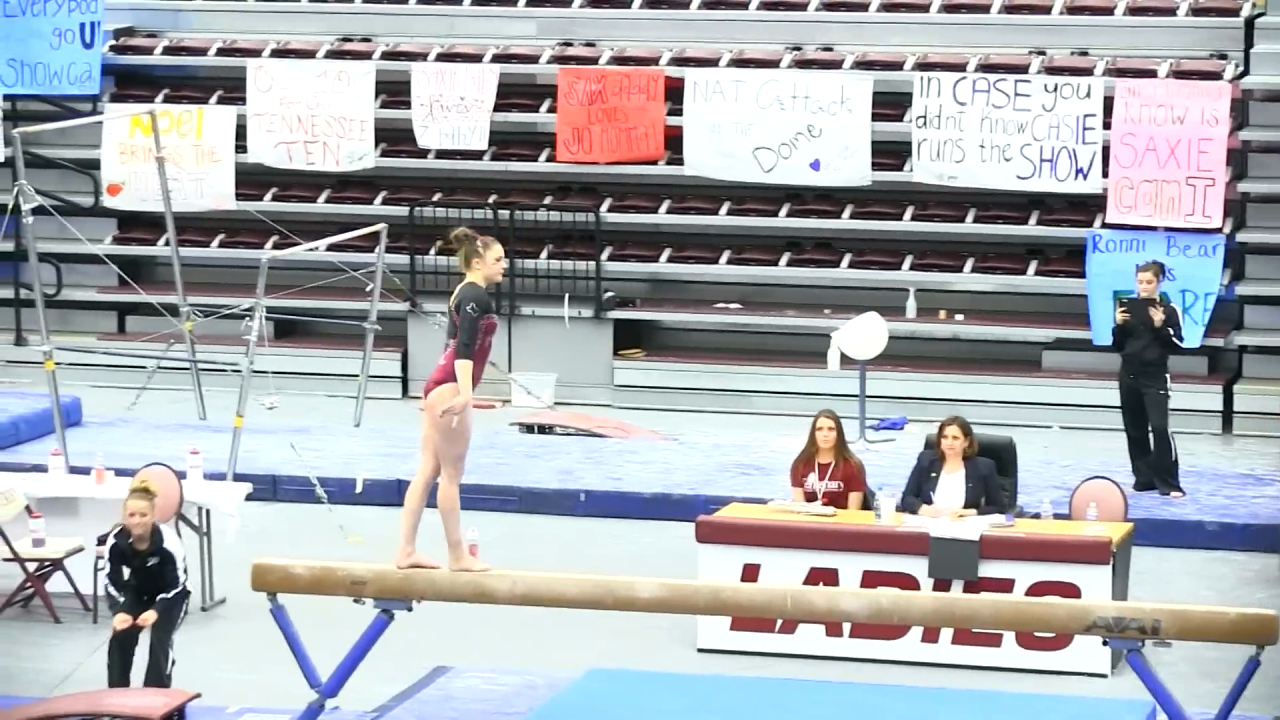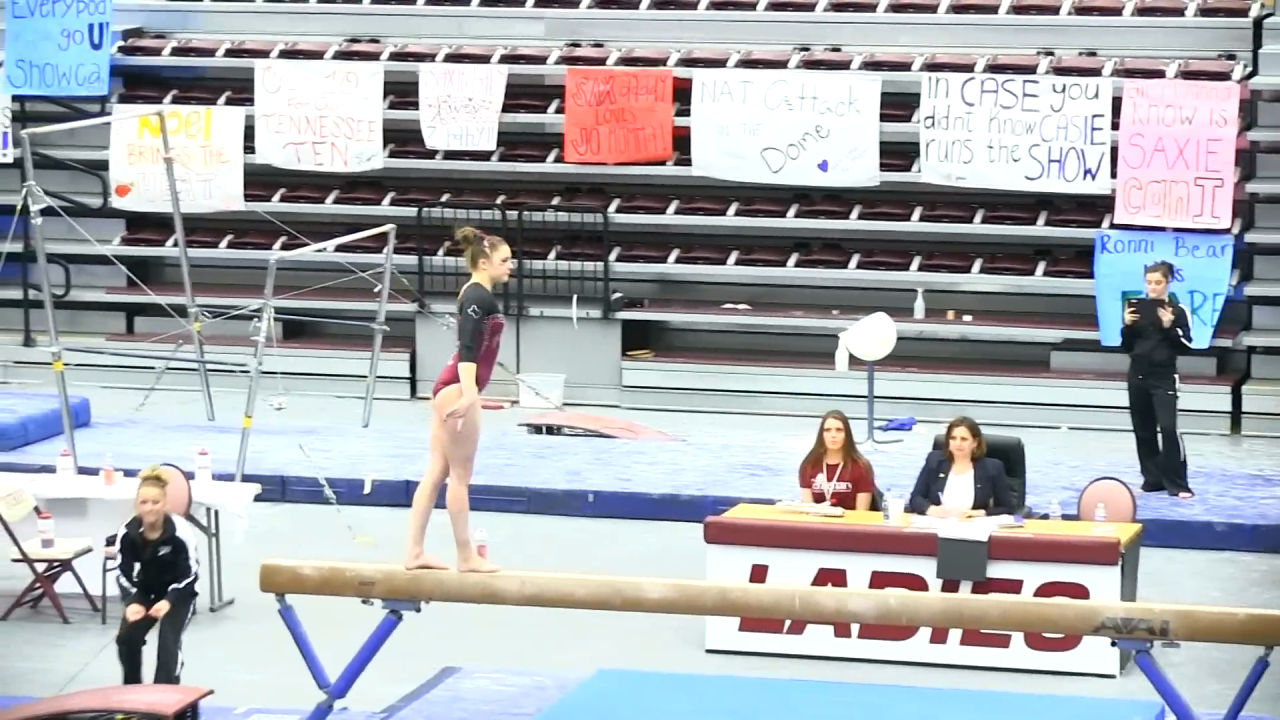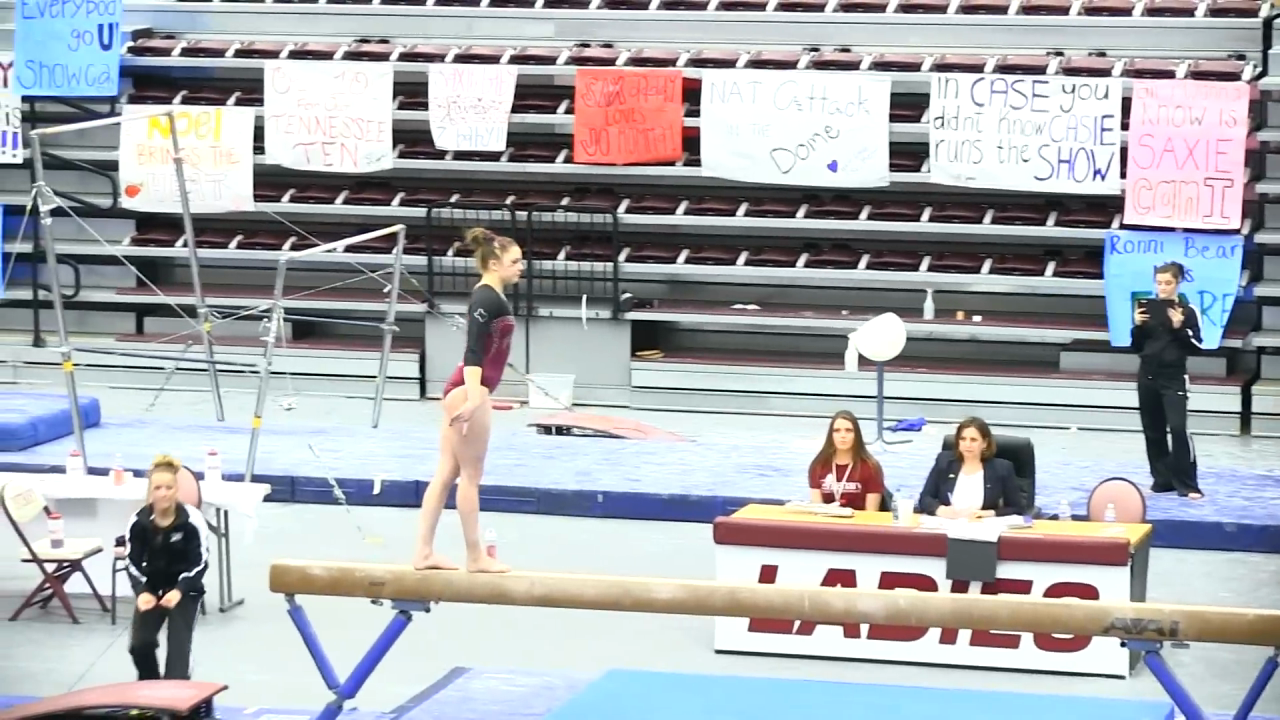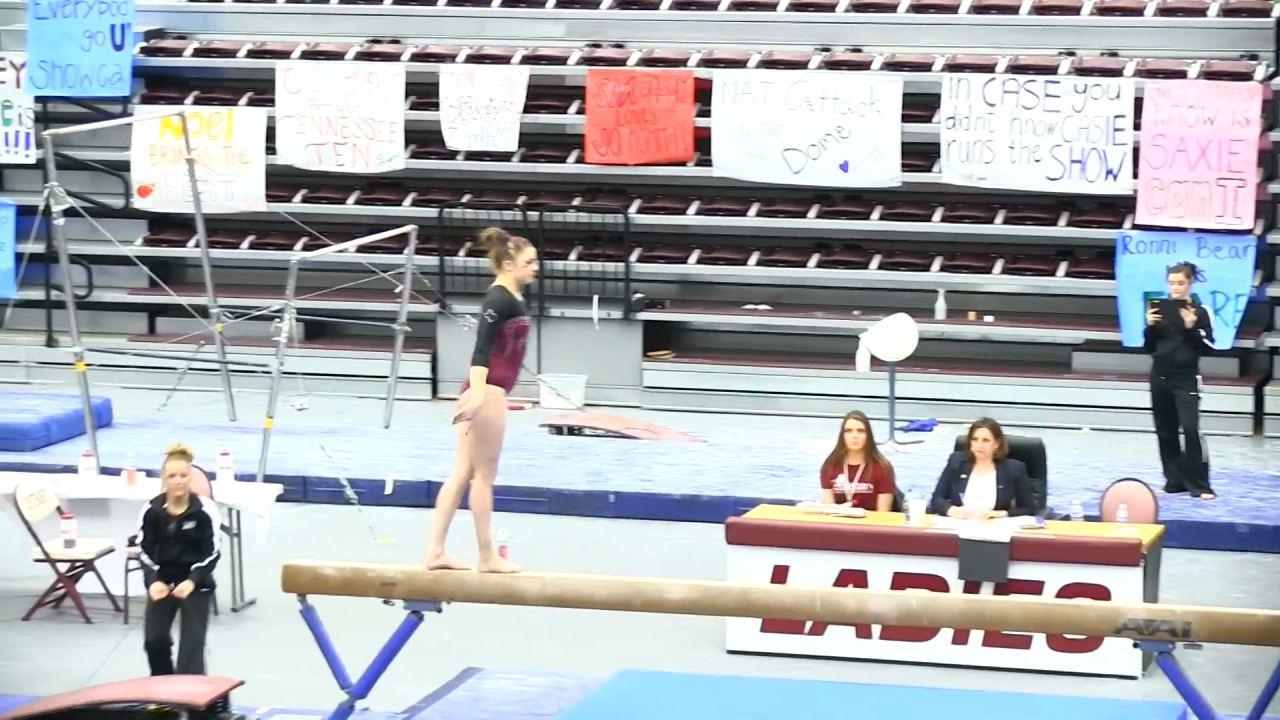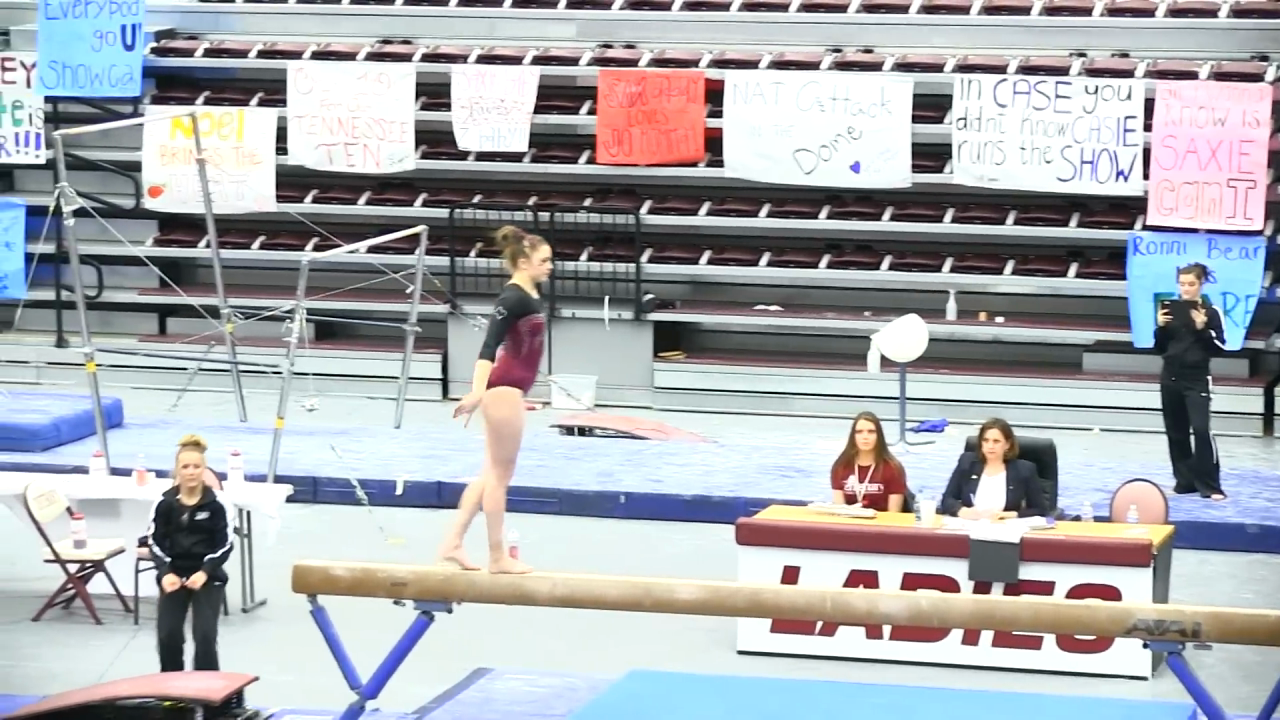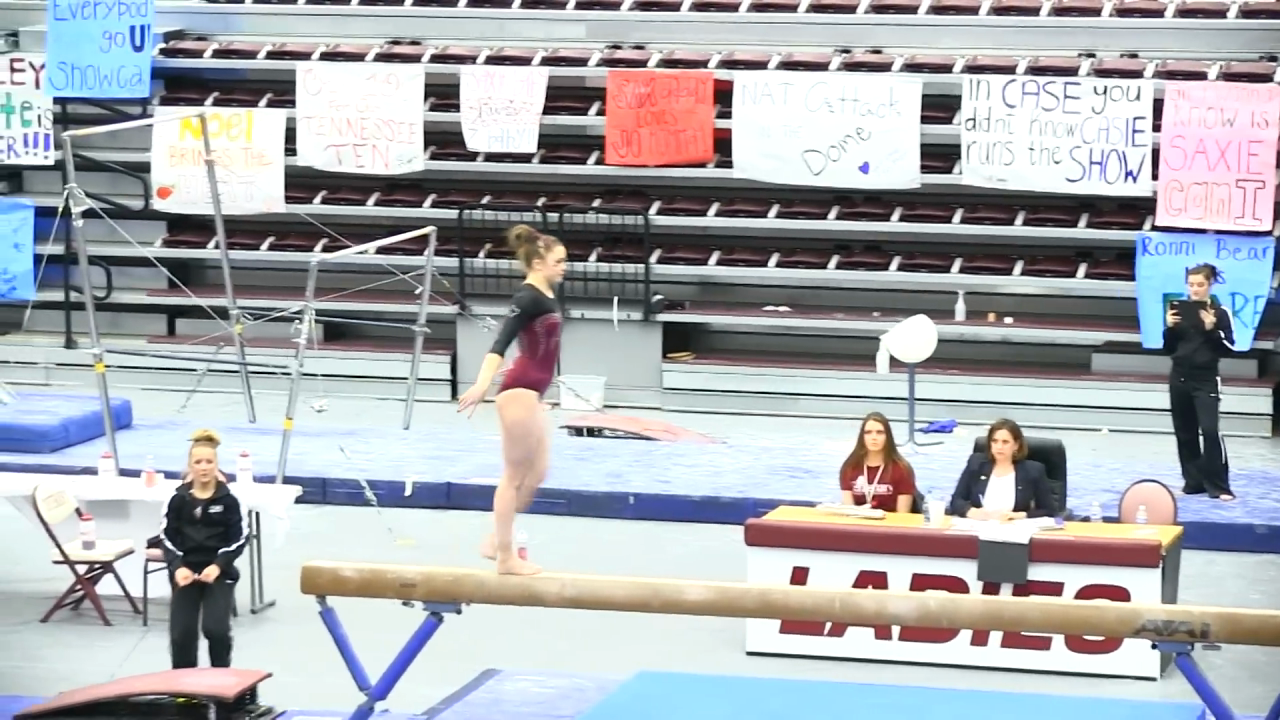
dt=0.1s
person 1, frame 1
left shoulder: (466, 292)
right shoulder: (475, 296)
right elbow: (464, 346)
right wrist: (465, 392)
left hip: (442, 385)
right hip: (451, 386)
left knee: (428, 471)
right knee: (451, 474)
left ankle: (407, 550)
right ankle: (458, 555)
person 1, frame 2
left shoulder: (474, 293)
right shoulder: (479, 297)
right elbow: (468, 349)
right wrist: (468, 395)
left hip: (451, 387)
right hip: (458, 388)
left knee: (436, 472)
right knee: (460, 475)
left ankle: (415, 551)
right ankle: (466, 556)
person 1, frame 3
left shoulder: (493, 295)
right shoulder: (487, 299)
right elbow: (474, 350)
right wrist: (473, 397)
left hip: (466, 389)
right hip: (470, 390)
left knee: (446, 473)
right knee: (470, 475)
left ankle: (424, 551)
right ankle: (476, 556)
person 1, frame 4
left shoulder: (511, 296)
right shoulder: (500, 300)
right elbow: (482, 350)
right wrist: (477, 397)
left hip: (488, 391)
right hip: (487, 391)
left knee: (463, 473)
right knee: (485, 475)
left ankle: (436, 550)
right ankle: (487, 557)
person 1, frame 5
left shoulder: (529, 294)
right shoulder: (513, 298)
right elbow: (489, 346)
right wrist: (476, 390)
left hip: (513, 391)
right hip: (505, 391)
left knee: (492, 473)
right knee: (501, 476)
left ankle: (452, 544)
right ankle: (497, 557)
person 1, frame 6
left shoulder: (544, 294)
right shoulder: (528, 297)
right elbow: (501, 342)
right wrist: (482, 383)
left hip: (530, 392)
right hip: (521, 391)
left knee: (535, 474)
right knee: (515, 477)
left ankle: (496, 541)
right ankle: (506, 557)
person 2, frame 1
left shoulder: (1168, 310)
right shoulder: (1128, 307)
left elbow: (1177, 345)
right elbow: (1118, 346)
left wrist: (1160, 327)
right wrist: (1118, 325)
left hip: (1155, 377)
right hip: (1129, 376)
left knee: (1160, 427)
right knee: (1135, 429)
left ankle: (1169, 482)
right ankle: (1144, 477)
person 2, frame 2
left shoulder: (1177, 311)
right shoulder: (1137, 308)
left elbow: (1185, 346)
right elbow: (1127, 347)
left wrist: (1169, 327)
right wrist: (1127, 326)
left hip: (1164, 377)
right hip: (1137, 376)
left knee: (1168, 428)
right knee: (1143, 430)
left ankle: (1177, 483)
right ankle: (1153, 478)
person 2, frame 3
left shoulder: (1187, 311)
right shoulder: (1147, 308)
left elbow: (1196, 346)
right elbow: (1137, 347)
left wrist: (1179, 328)
right wrist: (1137, 326)
left hip: (1173, 378)
right hip: (1148, 377)
left knee: (1178, 429)
right knee: (1153, 431)
left ankle: (1187, 483)
right ankle: (1162, 478)
person 2, frame 4
left shoulder: (1199, 311)
right shoulder: (1160, 309)
left elbow: (1208, 347)
right elbow: (1149, 347)
left wrist: (1191, 328)
right wrist: (1150, 326)
left hip: (1186, 378)
right hip: (1160, 377)
left knee: (1191, 429)
right knee: (1165, 431)
left ankle: (1199, 484)
right ankle: (1175, 479)
person 2, frame 5
left shoulder: (1210, 312)
right shoulder: (1170, 310)
left elbow: (1219, 347)
right elbow: (1160, 348)
left wrist: (1202, 329)
right wrist: (1160, 327)
left hip: (1196, 380)
right hip: (1170, 378)
left knee: (1201, 430)
right knee: (1176, 432)
left ankle: (1209, 485)
right ankle: (1185, 480)
person 2, frame 6
left shoulder: (1219, 313)
right shoulder: (1179, 310)
left elbow: (1228, 348)
right elbow: (1169, 349)
left wrist: (1211, 329)
right wrist: (1169, 328)
left hip: (1205, 380)
right hip: (1179, 378)
left knee: (1210, 430)
right knee: (1184, 432)
left ankle: (1218, 485)
right ankle: (1194, 480)
person 3, frame 1
left shoulder: (168, 541)
right shoulder: (117, 541)
left elbow: (177, 584)
right elbow: (112, 581)
left wrist: (155, 611)
right wrist: (118, 611)
left hip: (168, 596)
right hip: (136, 592)
left knee: (160, 643)
right knee: (120, 638)
person 3, frame 2
left shoulder: (180, 531)
right shoulder: (128, 532)
left elbow: (189, 574)
right elbow: (123, 573)
left wrist: (168, 601)
right wrist: (130, 602)
left hip: (179, 591)
right hip: (144, 589)
left knee: (169, 644)
right knee: (127, 638)
person 3, frame 3
left shoulder: (192, 520)
right shoulder: (139, 521)
left elbow: (200, 563)
right elbow: (133, 562)
left wrist: (179, 590)
right wrist: (141, 591)
left hip: (185, 589)
right hip: (152, 587)
left knee: (179, 645)
right knee: (140, 644)
person 3, frame 4
left shoulder: (205, 510)
right shoulder: (151, 510)
left elbow: (212, 553)
right elbow: (145, 551)
left wrist: (192, 581)
right wrist: (153, 581)
left hip: (197, 582)
right hip: (163, 579)
left knee: (192, 639)
right knee: (154, 639)
person 3, frame 5
left shoulder: (217, 503)
right shoulder: (164, 502)
left elbow: (225, 545)
right elbow: (155, 543)
left wrist: (205, 572)
right wrist: (165, 572)
left hip: (207, 576)
right hip: (174, 575)
left knee: (205, 633)
right knee: (168, 636)
person 3, frame 6
left shoulder: (229, 497)
right shoulder: (178, 497)
left elbow: (239, 539)
right elbow: (167, 537)
left wrist: (218, 566)
right wrist: (177, 567)
left hip: (220, 572)
right hip: (186, 572)
left knee: (216, 629)
right knee: (182, 635)
